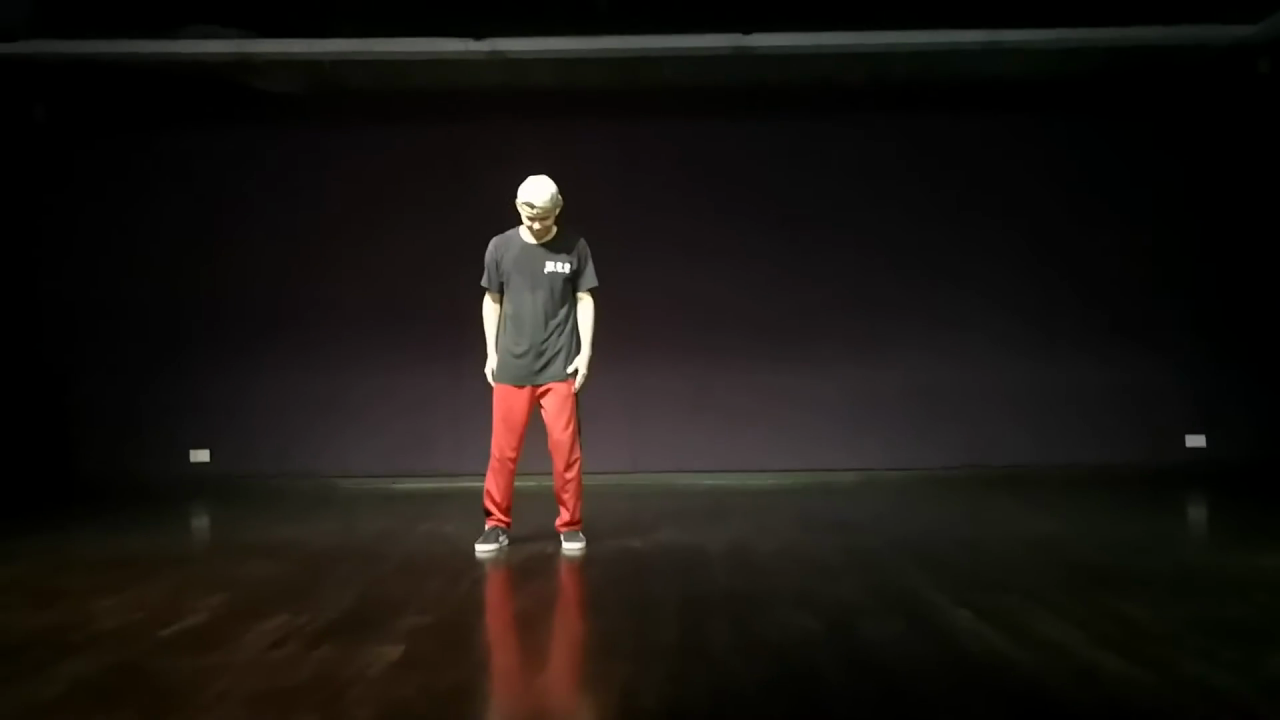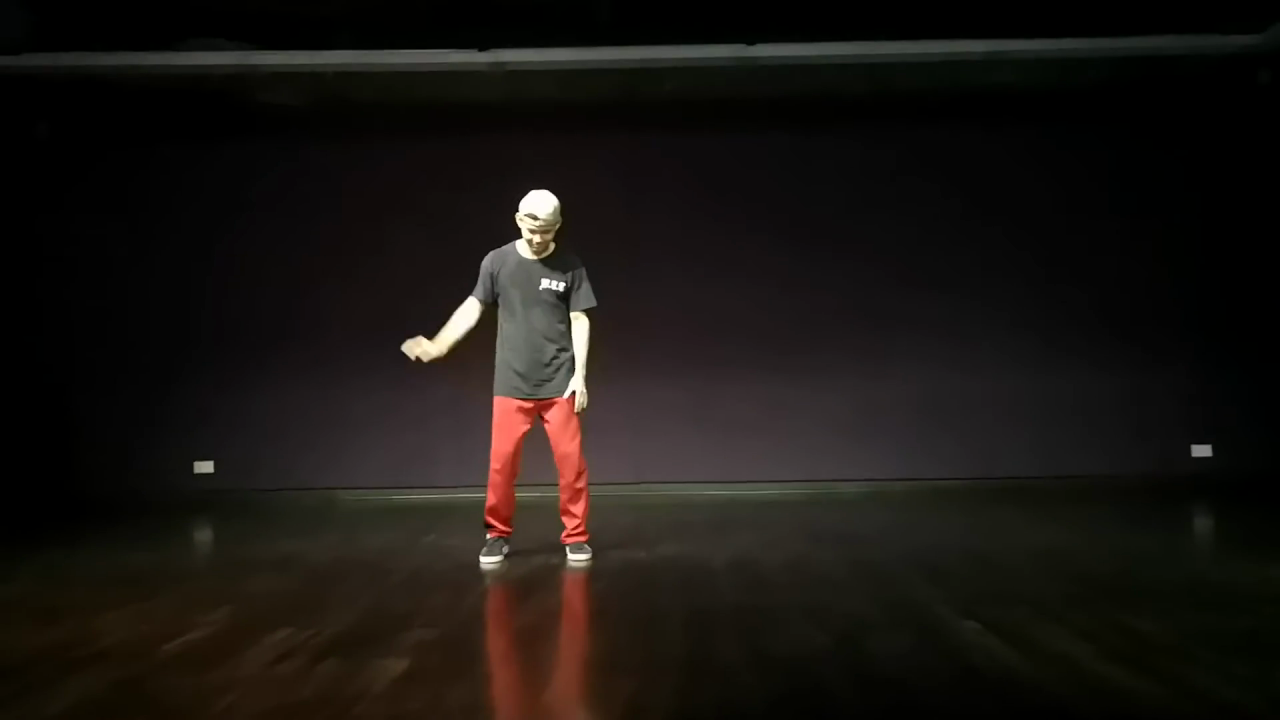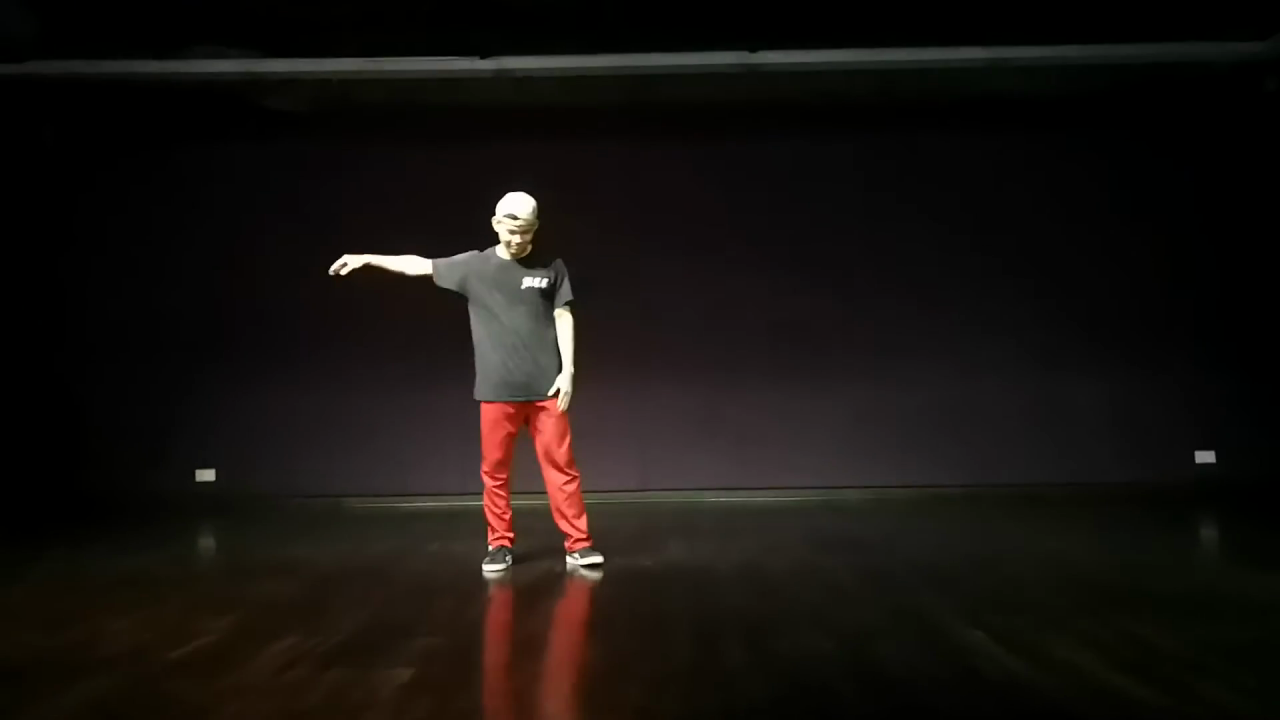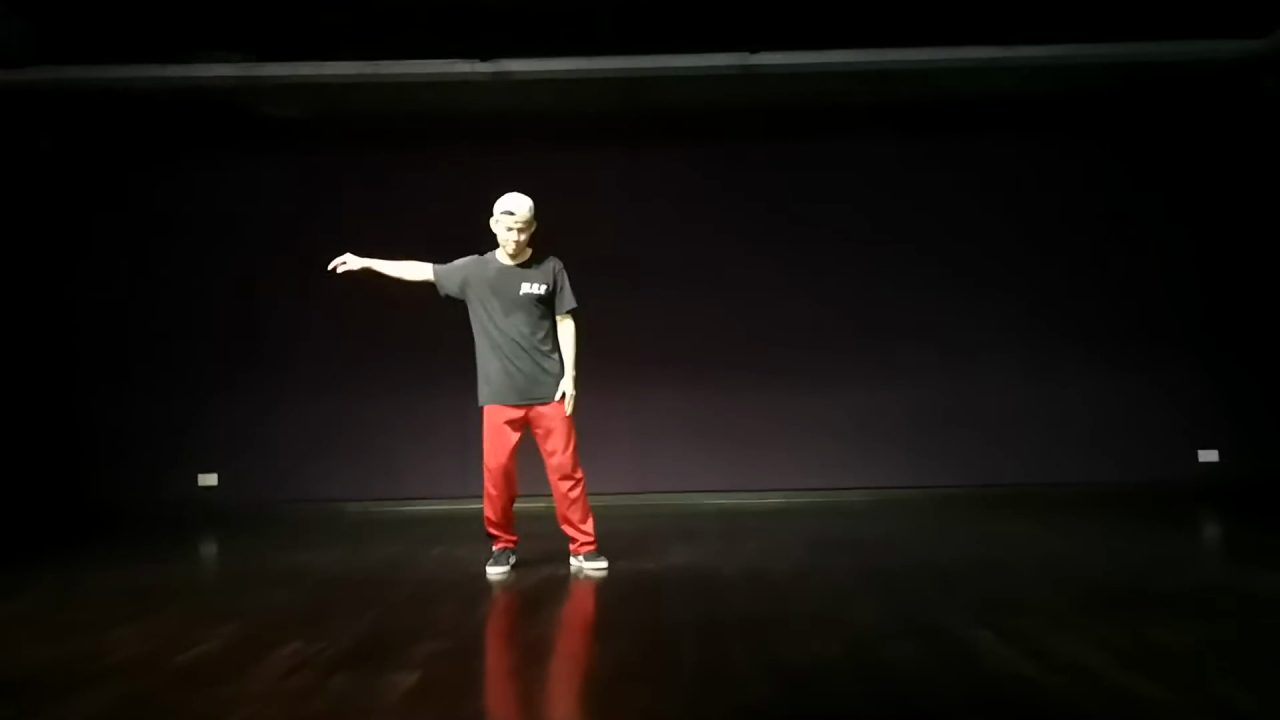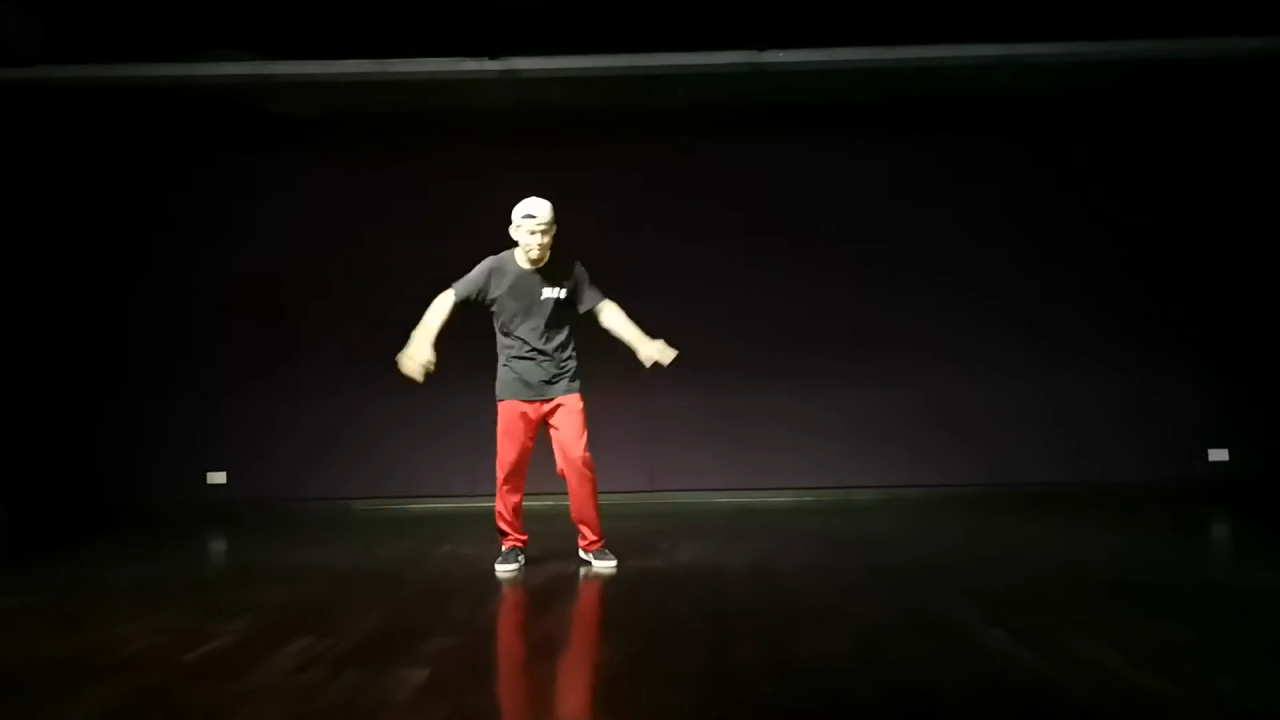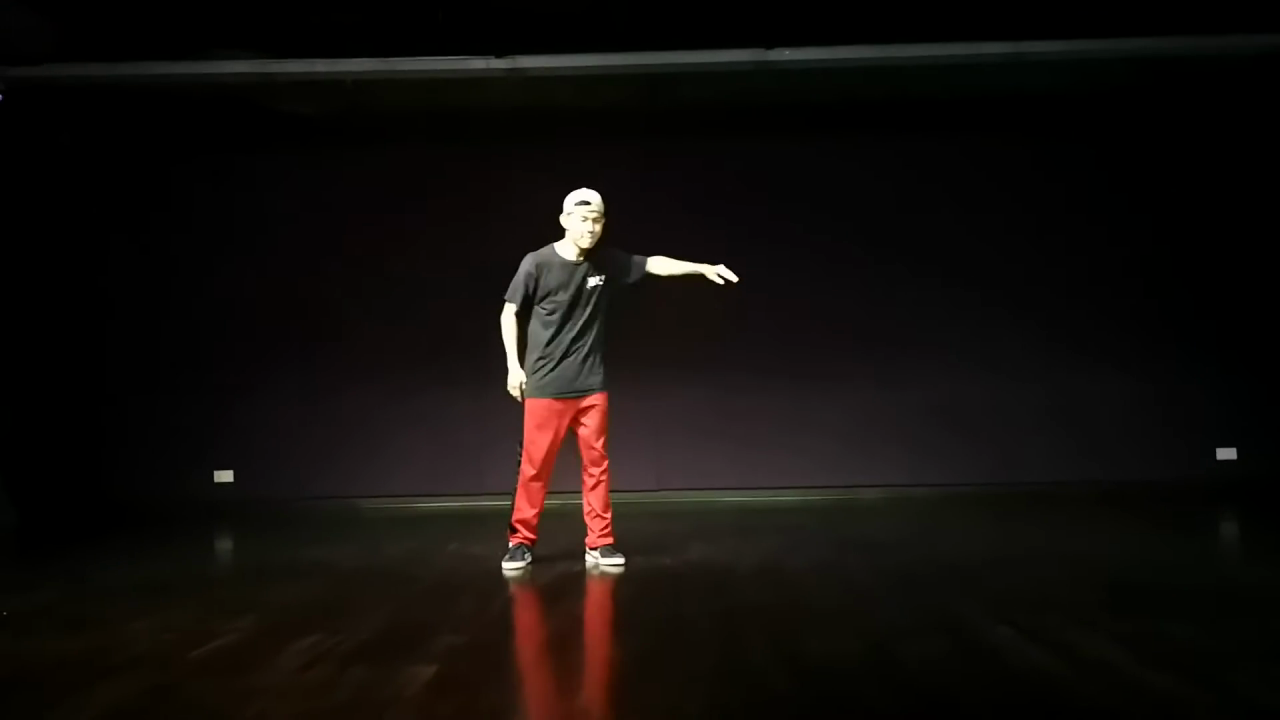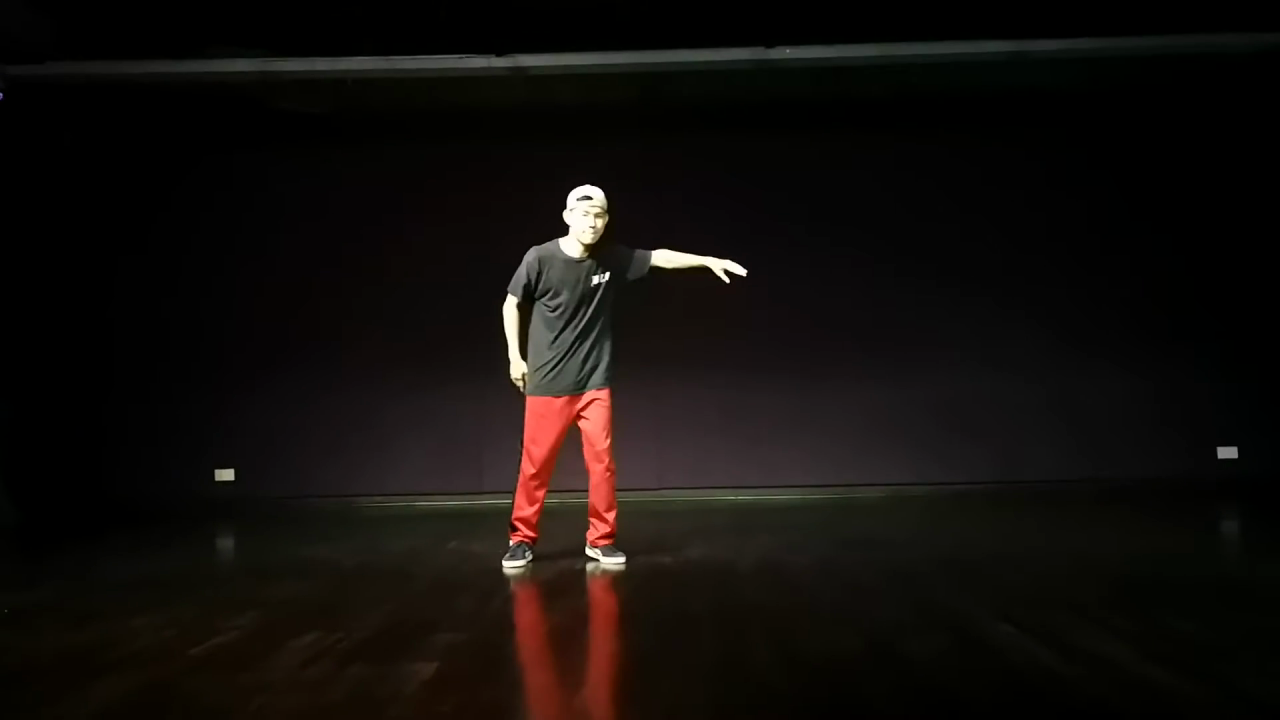
dt=0.4s
person 1, frame 1
left shoulder: (574, 247)
right shoulder: (500, 247)
left elbow: (585, 300)
right elbow: (492, 300)
left wrist: (585, 351)
right wrist: (492, 353)
left hip: (559, 366)
right hip: (512, 367)
left knee: (564, 447)
right knee: (503, 448)
left ankle: (570, 525)
right ankle: (497, 523)
person 1, frame 2
left shoulder: (570, 265)
right shoulder: (497, 261)
left elbow: (579, 319)
right elbow: (473, 306)
left wrist: (580, 373)
right wrist: (438, 345)
left hip: (559, 381)
right hip: (512, 382)
left knee: (570, 460)
right knee: (502, 462)
left ankle: (575, 537)
right ankle: (497, 534)
person 1, frame 3
left shoulder: (551, 266)
right shoulder: (474, 265)
left elbow: (563, 317)
right elbow: (421, 265)
left wrist: (568, 370)
right wrist: (367, 259)
left hip: (545, 385)
right hip: (497, 387)
left knee: (559, 462)
right knee: (495, 467)
left ankle: (578, 542)
right ankle: (500, 543)
person 1, frame 4
left shoulder: (550, 268)
right shoulder: (473, 270)
left elbow: (565, 322)
right elbow: (421, 271)
left wrist: (569, 375)
right wrist: (365, 261)
left hip: (548, 389)
right hip: (500, 393)
left knee: (565, 468)
right knee: (497, 471)
left ankle: (583, 546)
right ankle: (503, 545)
person 1, frame 5
left shoulder: (569, 269)
right shoulder: (495, 269)
left elbow: (603, 308)
right elbow: (448, 298)
left wrist: (642, 343)
right wrist: (422, 340)
left hip: (562, 385)
right hip: (516, 385)
left knee: (577, 463)
right knee: (510, 468)
left ankle: (592, 542)
right ankle: (512, 543)
person 1, frame 6
left shoulder: (607, 261)
right shoulder: (537, 263)
left elbow: (652, 264)
right elbow: (509, 313)
left wrist: (702, 267)
right wrist: (513, 365)
left hip: (591, 383)
right hip: (545, 384)
left knee: (597, 463)
right knee: (535, 464)
left ankle: (600, 542)
right ankle: (521, 541)
person 1, frame 7
left shoulder: (612, 257)
right shoulder: (540, 258)
left elbow: (658, 257)
right elbow: (512, 304)
left wrist: (708, 260)
right wrist: (514, 356)
left hip: (594, 381)
right hip: (547, 381)
left knee: (602, 461)
right knee: (536, 463)
left ankle: (601, 539)
right ankle: (521, 539)
